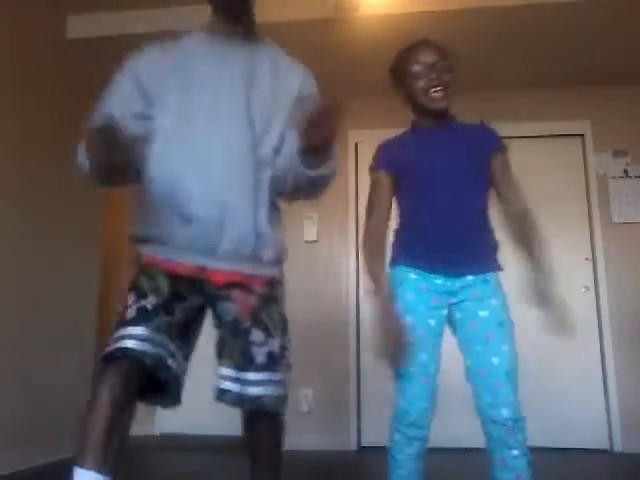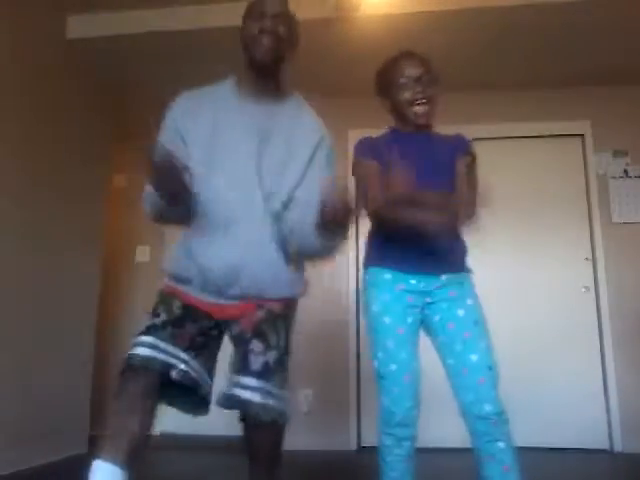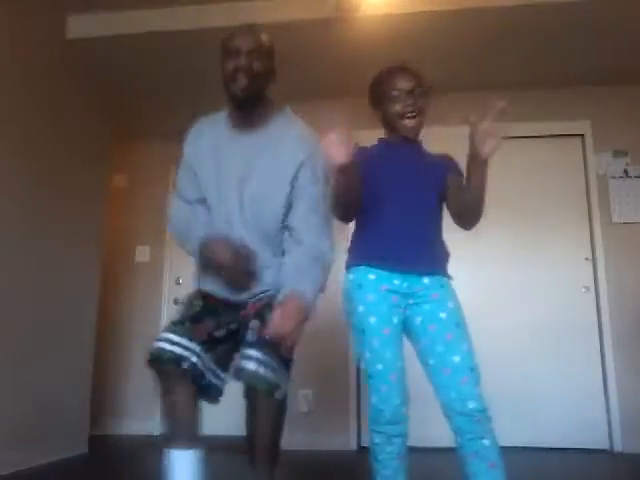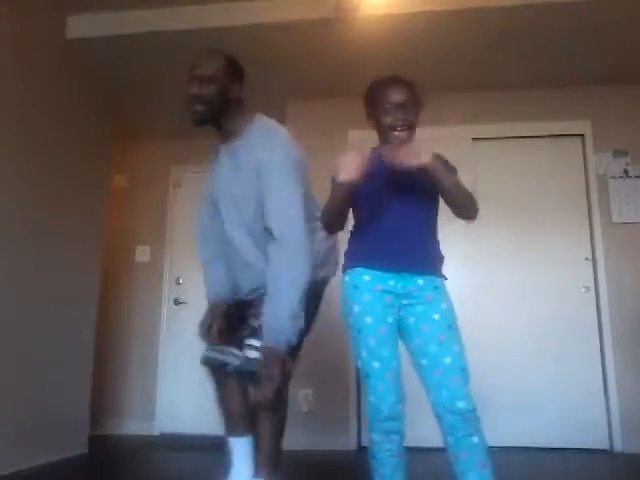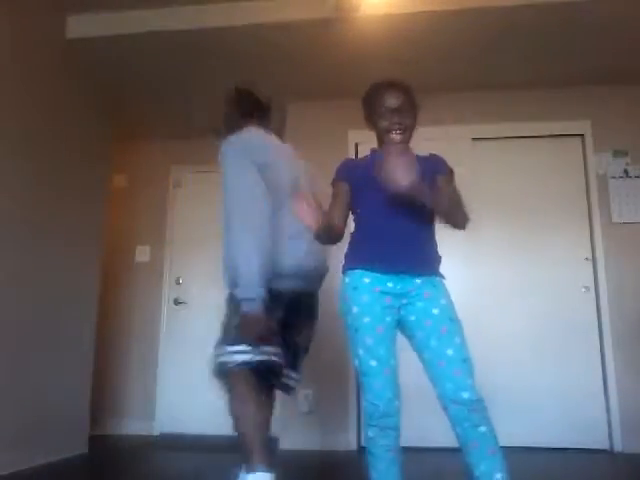
dt=0.2s
person 1, frame 1
left shoulder: (290, 78)
right shoulder: (157, 62)
left elbow: (292, 179)
right elbow: (110, 130)
left wrist: (315, 154)
right wrist: (107, 155)
left hip: (250, 257)
right hip: (169, 248)
left knee: (262, 392)
right knee: (127, 362)
person 1, frame 2
left shoulder: (308, 129)
right shoulder: (191, 108)
left elbow: (301, 227)
right elbow: (163, 203)
left wrist: (326, 225)
right wrist: (168, 192)
left hip: (265, 293)
right hip: (193, 279)
left knee: (261, 399)
right knee: (145, 364)
person 1, frame 3
left shoulder: (300, 143)
right shoulder: (200, 136)
left elbow: (309, 236)
right elbow: (184, 210)
left wrist: (296, 296)
right wrist: (207, 242)
left hip: (277, 288)
right hip: (220, 284)
right knee: (173, 354)
person 1, frame 4
left shoulder: (272, 146)
right shoulder: (222, 153)
left elbow: (292, 241)
right elbow: (212, 228)
left wrist: (279, 337)
right wrist: (218, 297)
left hip: (298, 277)
right hip: (256, 281)
left knee: (266, 369)
person 1, frame 5
left shoulder: (238, 145)
right shoulder: (278, 151)
left elbow: (247, 218)
left wrist: (250, 298)
right wrist: (253, 294)
left hip: (276, 276)
right hip: (303, 274)
left knee: (238, 365)
right knee: (268, 368)
person 2, frame 1
left shoulder: (484, 138)
right shoulder: (391, 153)
left elbow: (515, 206)
right elbow: (374, 230)
left wrist: (540, 269)
right wrist: (387, 309)
left hip: (477, 278)
right hip: (415, 278)
left knee: (502, 410)
right knee: (412, 410)
person 2, frame 2
left shoulder: (455, 147)
right shoulder: (372, 149)
left elbow: (463, 210)
right elbow: (378, 208)
left wrist: (416, 194)
right wrist: (429, 218)
left hip: (450, 280)
right hip: (390, 280)
left knee: (484, 404)
right knee: (398, 408)
person 2, frame 3
left shoulder: (441, 164)
right shoulder: (360, 158)
left elbow: (467, 218)
right elbow: (343, 211)
left wrist: (479, 161)
right wrist: (342, 169)
left hip: (431, 285)
right hip: (373, 281)
left knee: (467, 402)
right knee: (387, 405)
person 2, frame 4
left shoulder: (432, 165)
right shoulder: (357, 167)
left elbow: (468, 210)
right elbow: (333, 224)
left wrist: (431, 166)
right wrist: (345, 184)
left hip: (425, 285)
right hip: (368, 282)
left knee: (455, 401)
right knee: (384, 405)
person 2, frame 5
left shoulder: (432, 166)
right shoulder: (351, 171)
left elbow: (459, 217)
right elbow: (333, 230)
left wrist: (415, 188)
right wrist: (318, 221)
left hip: (423, 284)
right hip: (366, 284)
left knee: (463, 393)
right knee: (379, 404)
